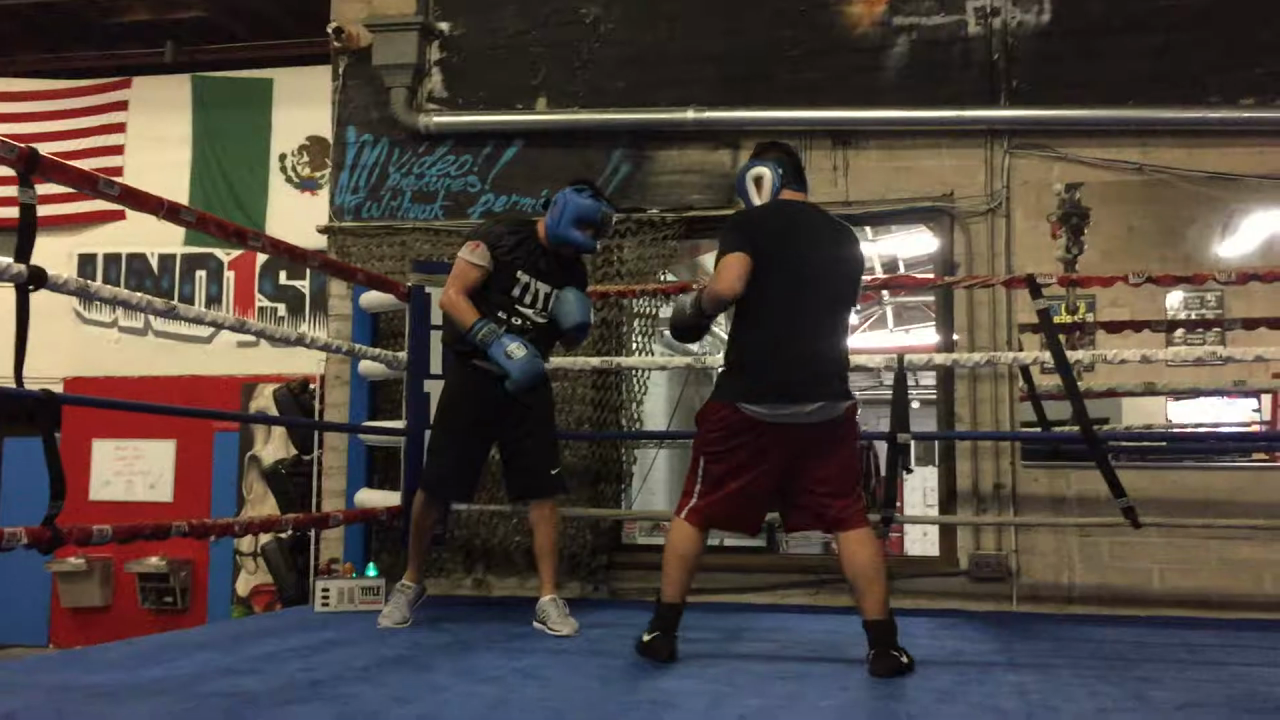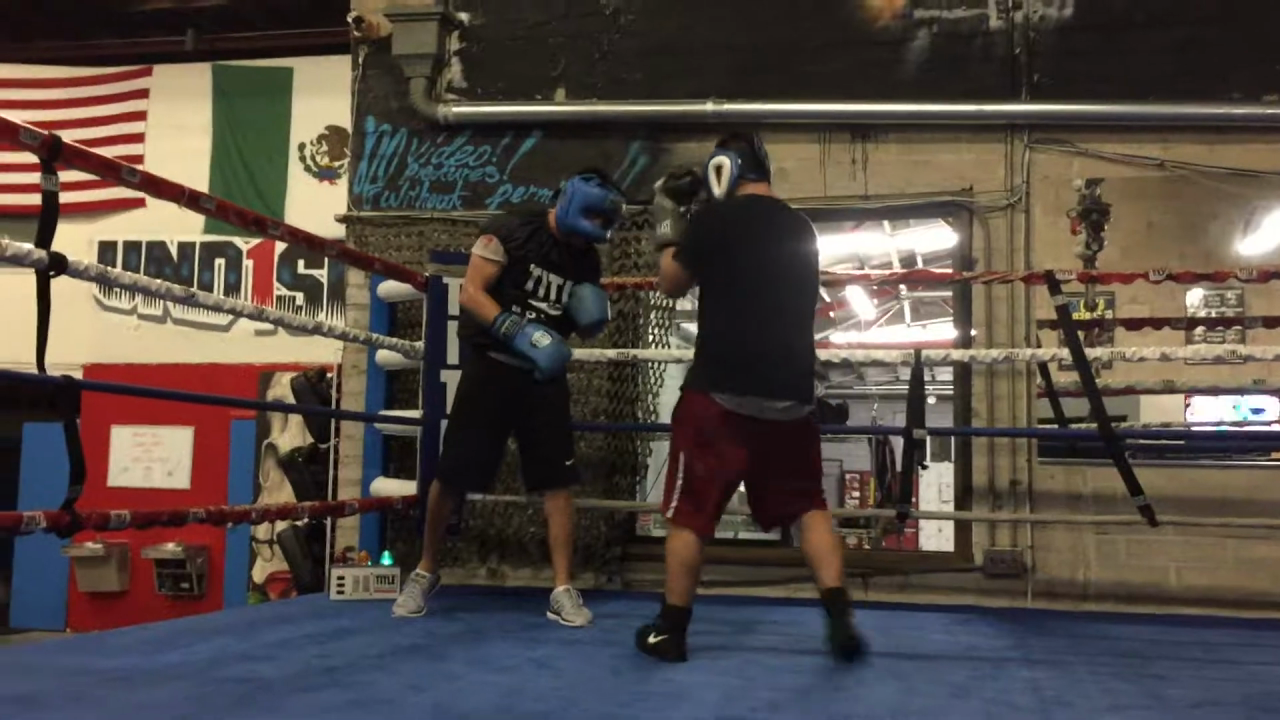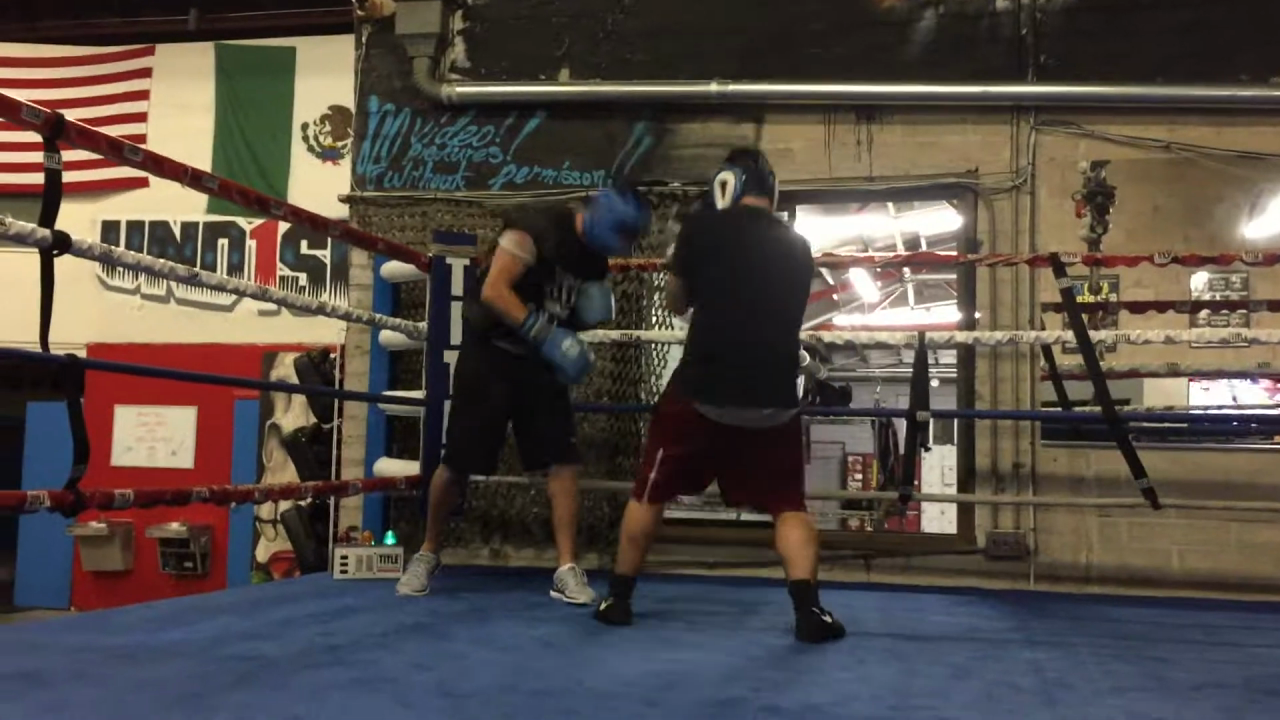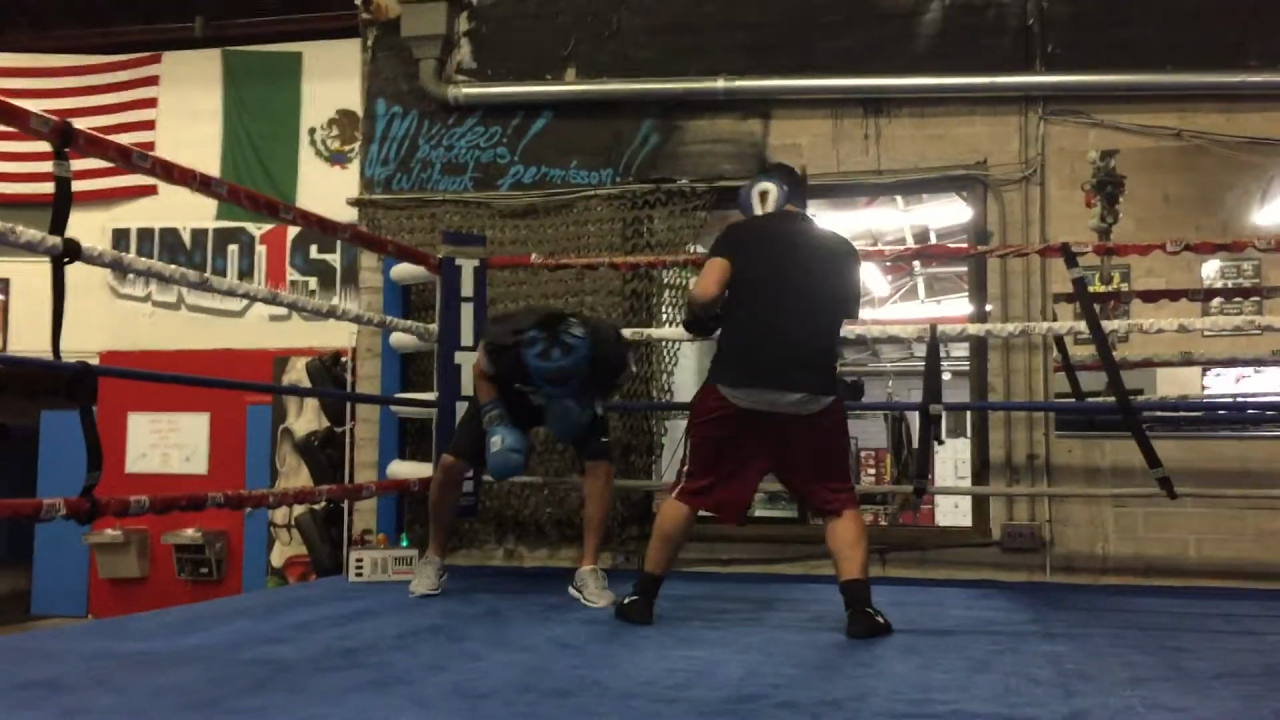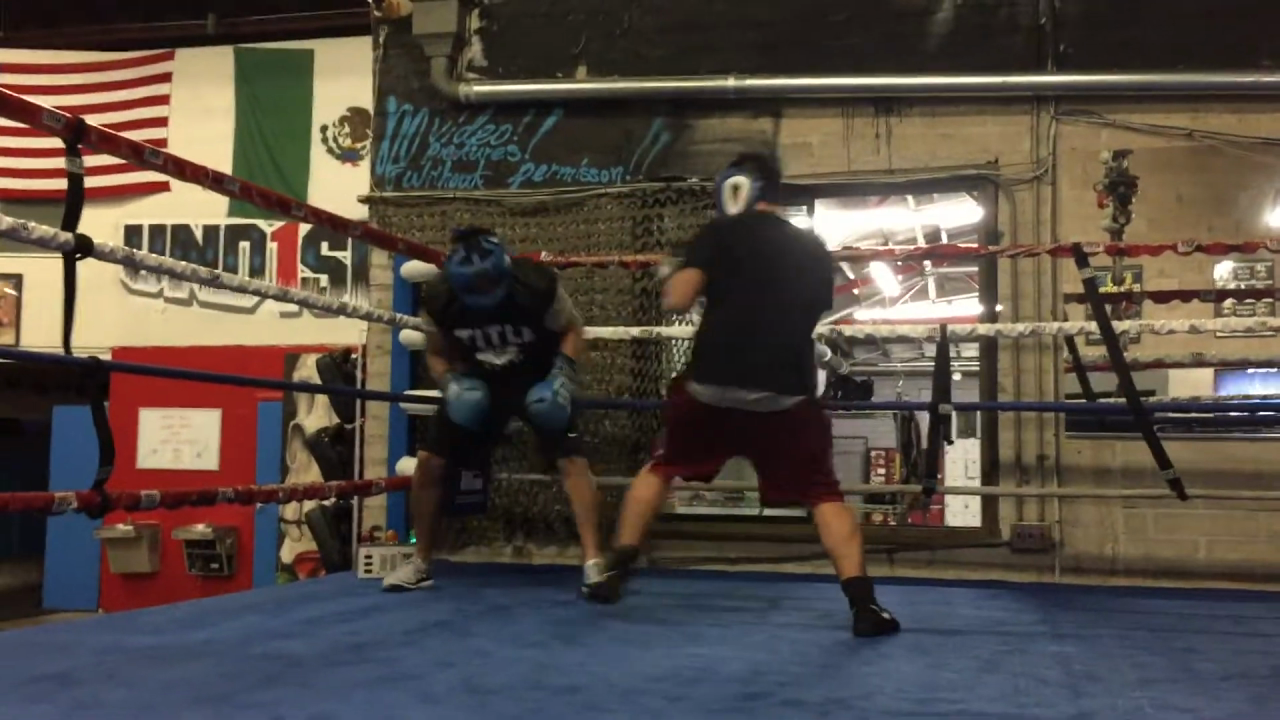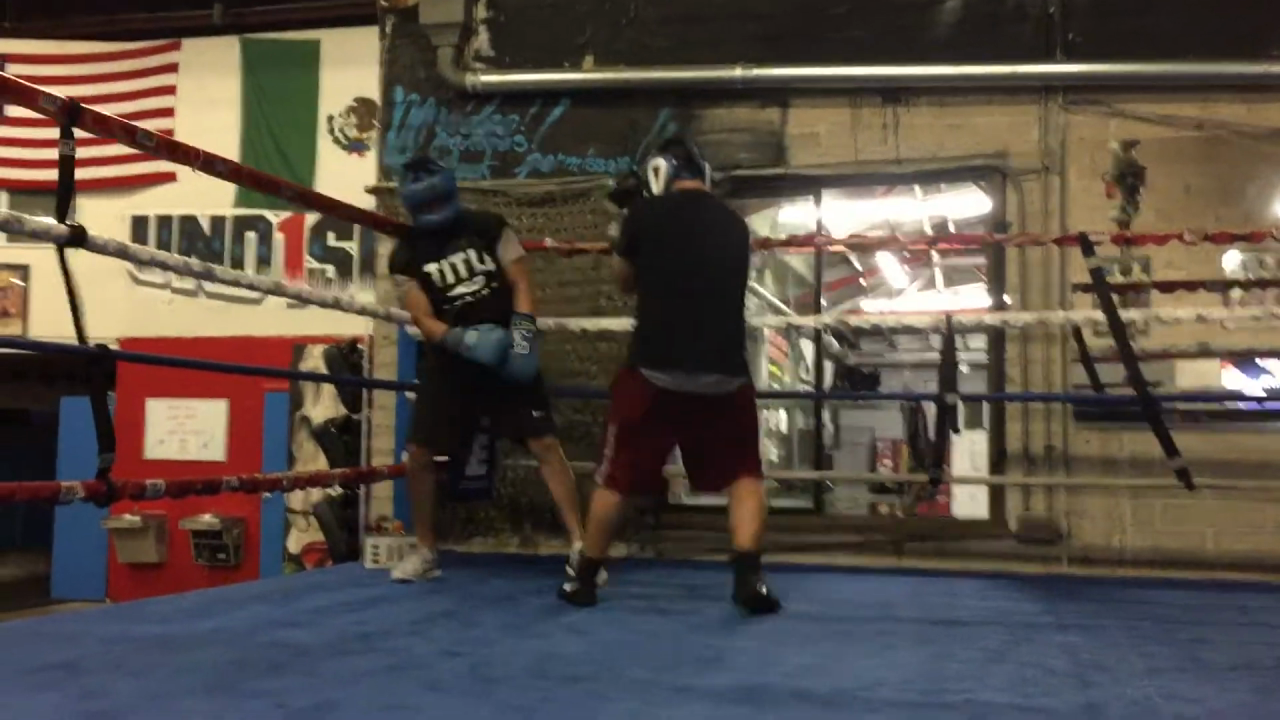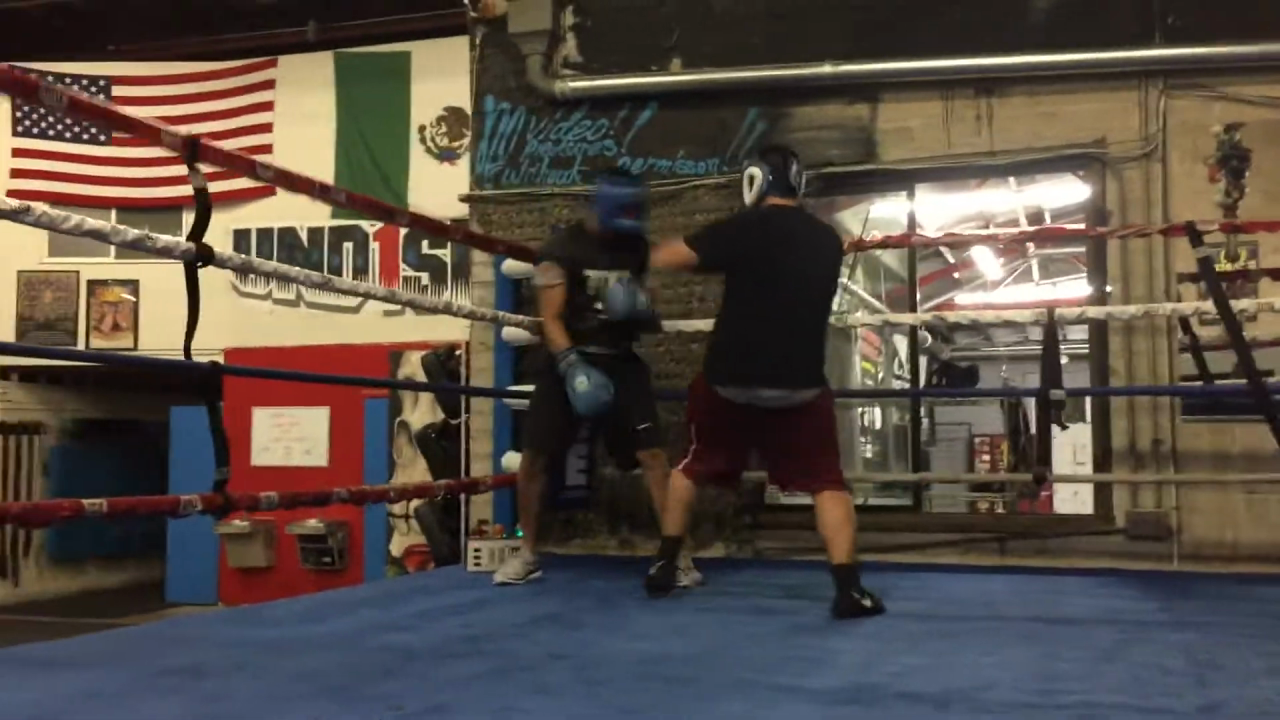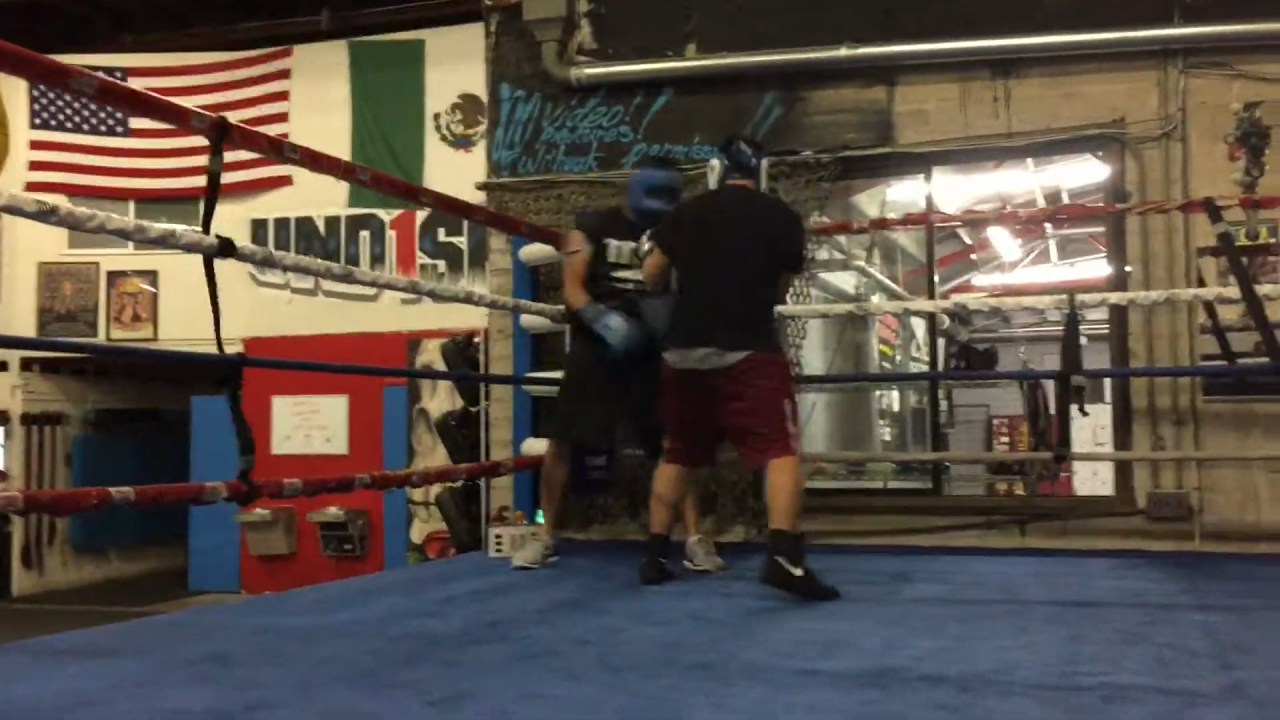
dt=0.4s
person 1, frame 1
left shoulder: (751, 223)
right shoulder: (844, 238)
left elbow: (728, 286)
left wrist: (694, 306)
left hip: (748, 398)
right hip: (826, 401)
left knee: (695, 510)
right knee: (849, 519)
left ankle: (662, 630)
right ankle: (883, 644)
person 1, frame 2
left shoulder: (711, 219)
right shoulder: (800, 228)
left elbow: (672, 285)
left wrist: (668, 224)
left hip: (721, 391)
right hip: (792, 394)
left knee: (689, 511)
right knee: (807, 505)
left ankle: (670, 630)
right ankle: (837, 618)
person 1, frame 3
left shoulder: (703, 230)
right shoulder: (798, 247)
left elbow: (680, 299)
left hip: (702, 394)
right hip: (774, 401)
left knee: (650, 493)
right knee: (788, 506)
left ankle: (618, 597)
right ankle: (807, 608)
person 1, frame 4
left shoulder: (741, 234)
right shoulder: (840, 249)
left elbow: (705, 294)
left wrist: (697, 317)
left hip: (736, 388)
right hip: (811, 394)
left knee: (689, 491)
right knee: (836, 501)
left ankle: (644, 594)
right ankle: (860, 607)
person 1, frame 5
left shoulder: (721, 234)
right shoulder: (813, 248)
left elbow: (678, 297)
left wrist: (674, 280)
left hip: (712, 386)
right hip: (786, 392)
left knee: (658, 470)
right knee: (822, 494)
left ankle: (617, 571)
right ankle: (864, 604)
person 1, frame 6
left shoulder: (647, 215)
right shoulder: (734, 223)
left elbow: (626, 281)
left hip: (656, 371)
right hip: (725, 373)
left knee: (617, 477)
right knee: (742, 474)
left ankle: (584, 579)
right ankle: (747, 575)
person 1, frame 7
left shoulder: (738, 229)
right shoulder: (827, 239)
left elbow: (665, 259)
left wrist: (702, 251)
left hip: (728, 380)
right hip: (798, 386)
left knee: (694, 467)
right knee: (827, 482)
left ankle: (665, 562)
right ankle: (849, 587)
person 1, frame 8
left shoulder: (684, 215)
right shoulder: (782, 217)
left elbow: (651, 275)
right elbow: (782, 287)
left wrist: (654, 243)
left hip: (684, 352)
right hip: (747, 351)
left knee: (677, 457)
right knee: (780, 451)
left ankle: (655, 557)
right ankle: (784, 555)
person 2, frame 1
left shoulder: (573, 270)
right shoulder: (498, 238)
left elbow: (569, 340)
right elbow: (451, 296)
left wrist: (575, 325)
right wrist: (496, 342)
left hip: (528, 384)
right hip: (474, 374)
left knee: (543, 491)
right knee: (435, 486)
left ankle: (548, 599)
right ankle: (410, 583)
person 2, frame 2
left shoulder: (587, 260)
right shoulder: (511, 231)
left elbow: (584, 326)
right elbow: (471, 293)
left wrist: (590, 317)
right wrist: (521, 332)
left hip: (545, 375)
right hip: (491, 366)
left knee: (559, 483)
right knee: (452, 477)
left ankle: (563, 591)
right ankle: (425, 573)
person 2, frame 3
left shoulder: (591, 255)
right shoulder: (535, 229)
right elbow: (493, 291)
left wrist: (592, 309)
right wrist: (547, 336)
left hip: (539, 357)
right hip: (490, 354)
left knee: (562, 461)
right knee: (458, 462)
left ankle: (567, 570)
right ankle: (427, 555)
person 2, frame 4
left shoulder: (607, 349)
right shoulder: (504, 341)
left elbow: (614, 382)
right elbow: (482, 374)
left wrist: (583, 405)
right wrist: (495, 426)
left hip: (576, 407)
right hip: (511, 398)
left knee: (600, 466)
right knee: (451, 465)
left ankle: (589, 572)
right ankle: (434, 558)
person 2, frame 5
left shoulder: (536, 283)
right shoulder: (439, 298)
left elbow: (572, 330)
right elbow: (438, 354)
left wrist: (561, 377)
right wrist: (452, 385)
left hip: (535, 379)
right hip: (478, 384)
left knee: (571, 459)
right knee: (429, 461)
left ankle: (594, 561)
right ankle: (421, 562)
person 2, frame 6
left shoulder: (488, 226)
right shoulder: (407, 256)
left elbow: (521, 281)
right elbow: (424, 322)
left wrist: (524, 332)
right wrist: (464, 339)
left hip: (507, 355)
right hip: (452, 360)
left knee: (544, 442)
right knee: (421, 454)
left ankle: (579, 545)
right ankle: (427, 551)
person 2, frame 7
left shoulder: (636, 247)
right shoulder: (561, 251)
right elbow: (550, 318)
left wrist: (636, 307)
right wrist: (572, 367)
left hip: (620, 361)
right hip: (569, 361)
left knee: (652, 453)
right knee: (535, 455)
left ankle: (677, 554)
right ankle: (527, 553)
person 2, frame 8
right shoulder: (593, 227)
right elbow: (572, 288)
left wrist: (663, 310)
right wrist: (602, 318)
left hip: (650, 347)
right hip: (597, 345)
right knee: (563, 442)
left ankle: (696, 539)
right ankle: (544, 537)
